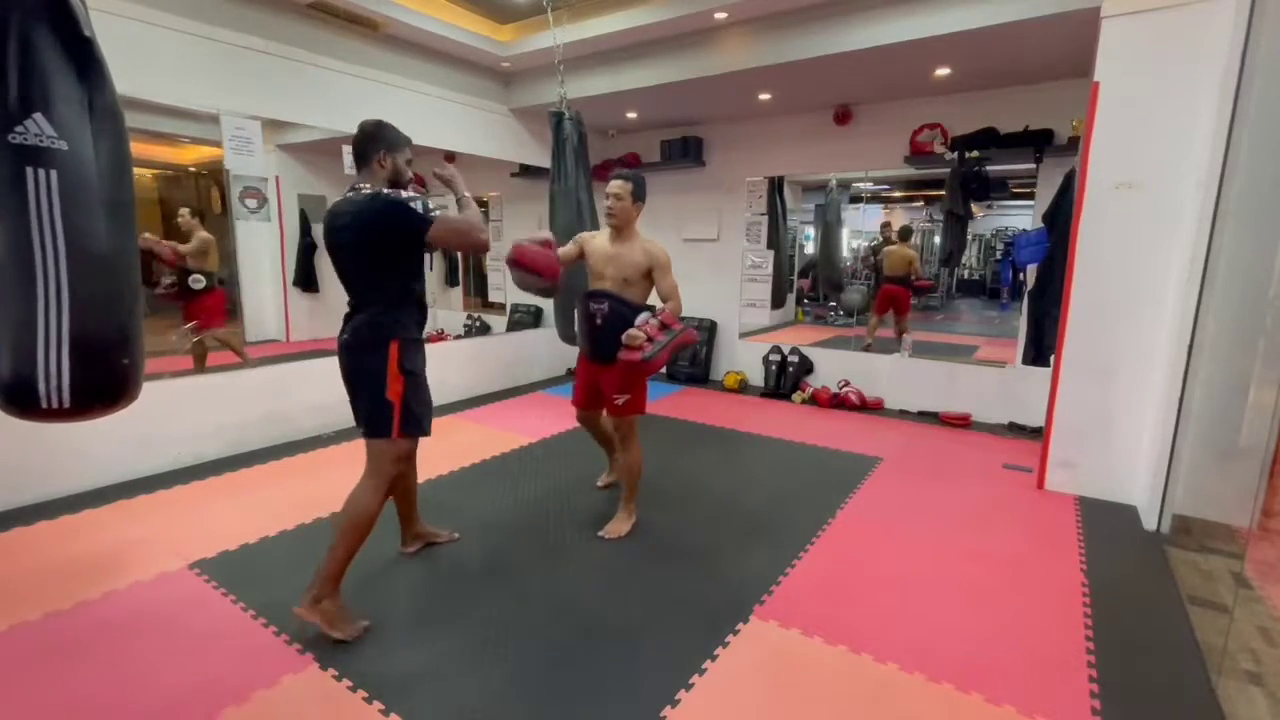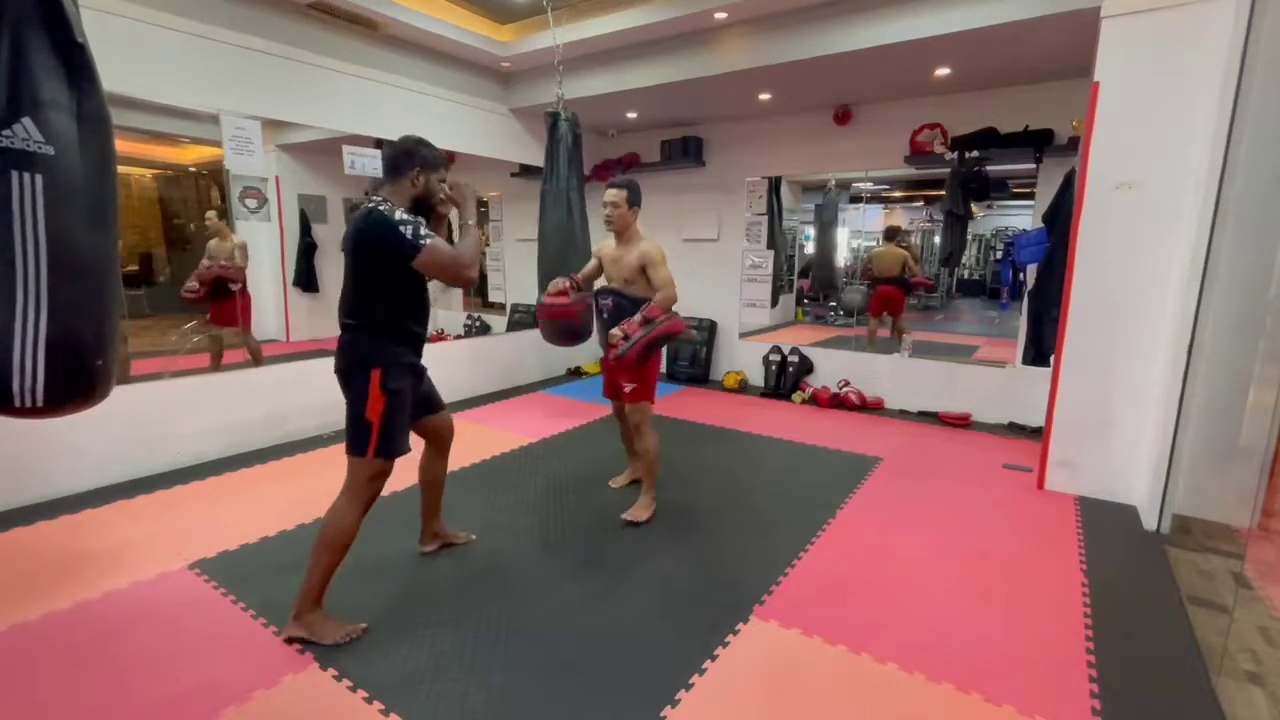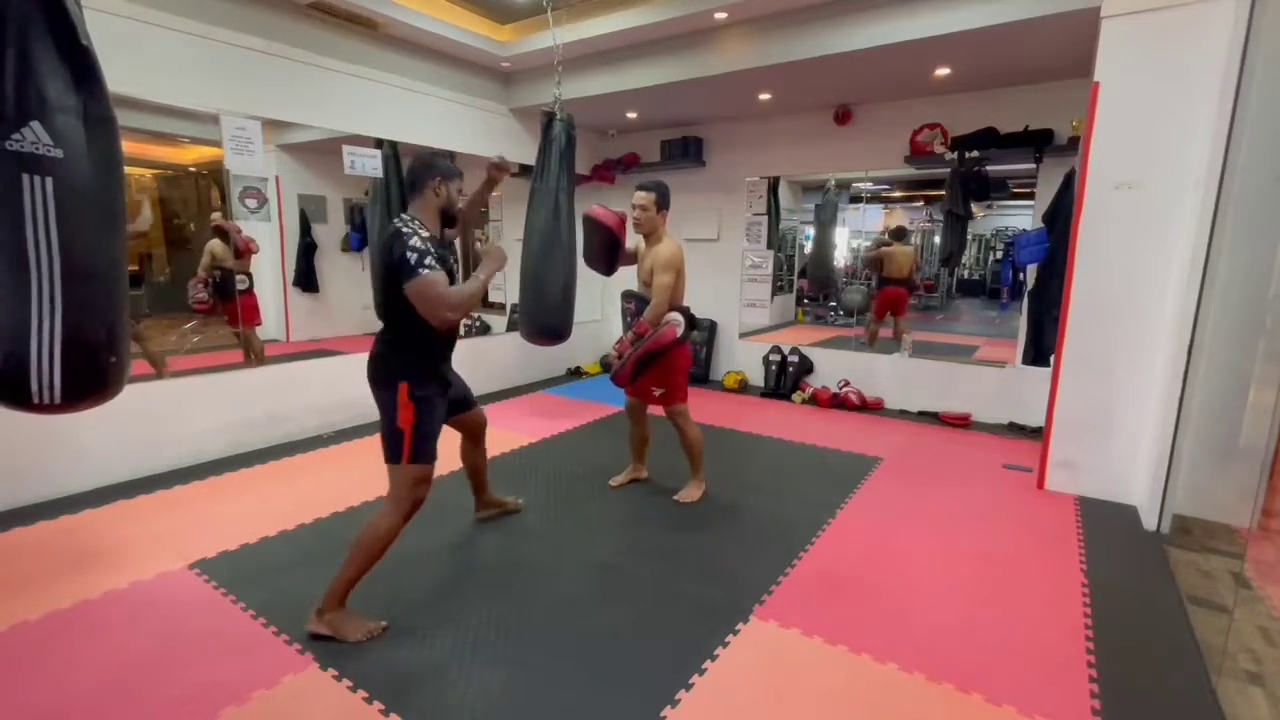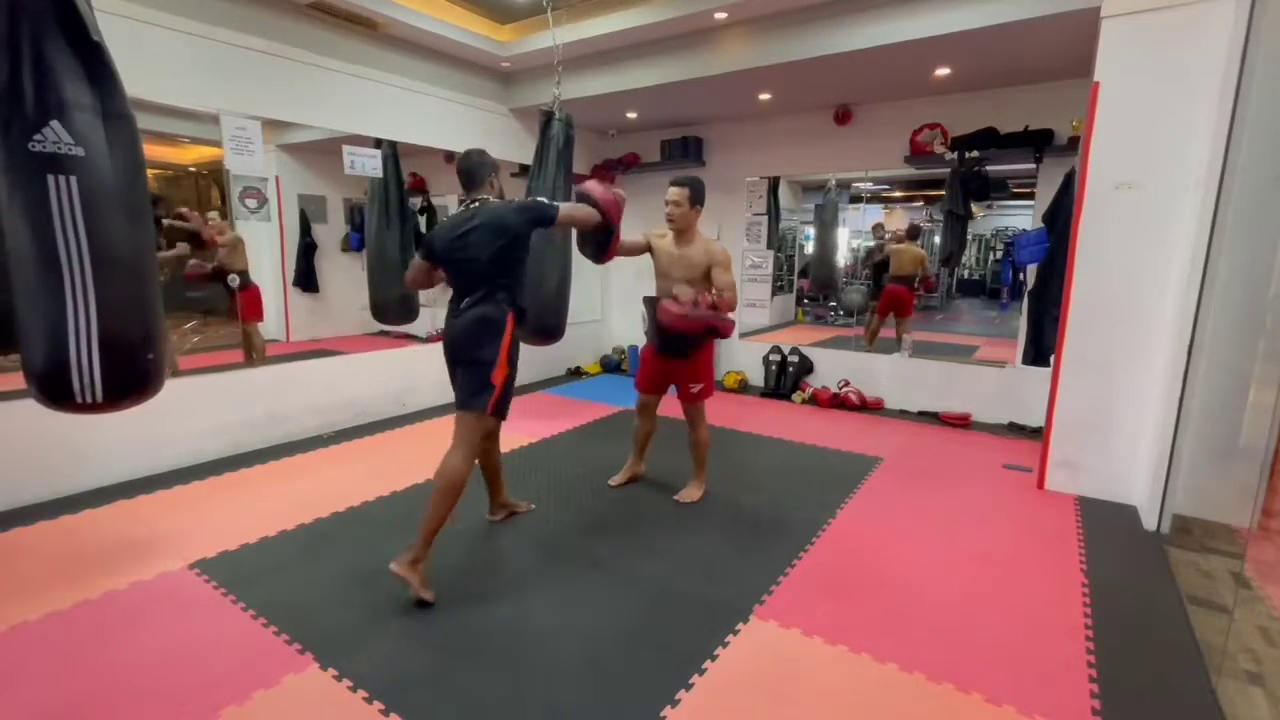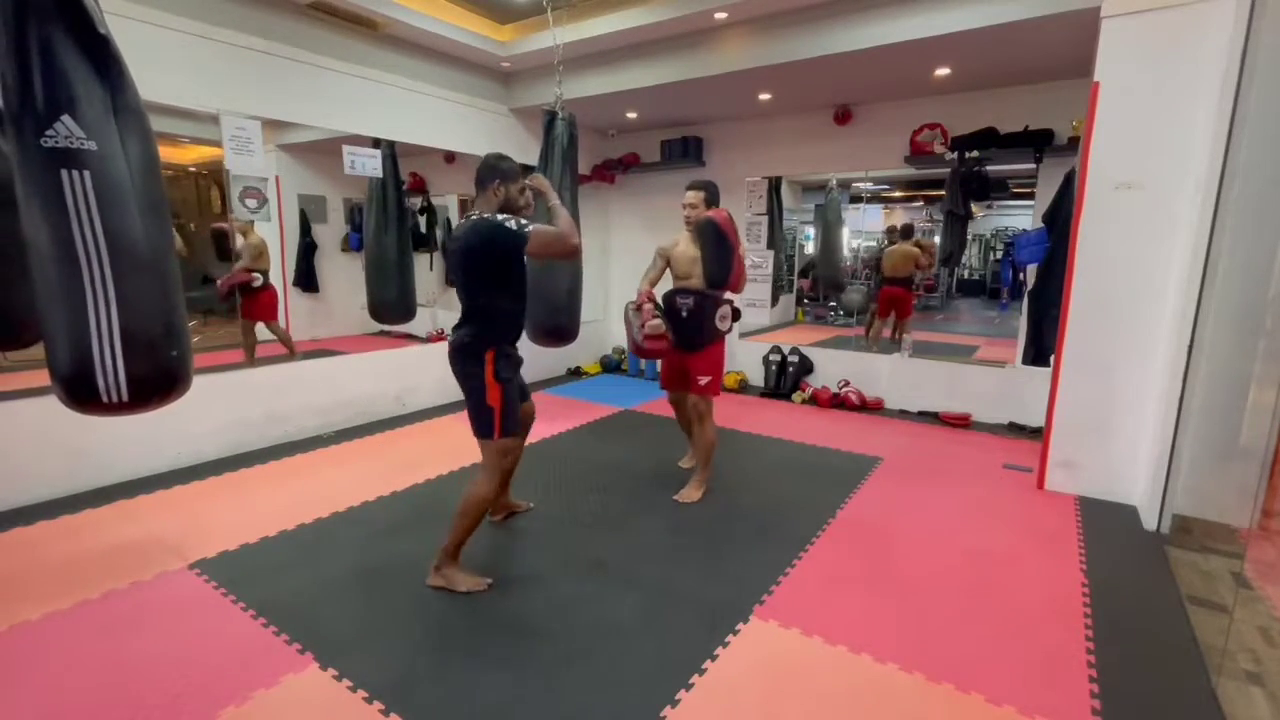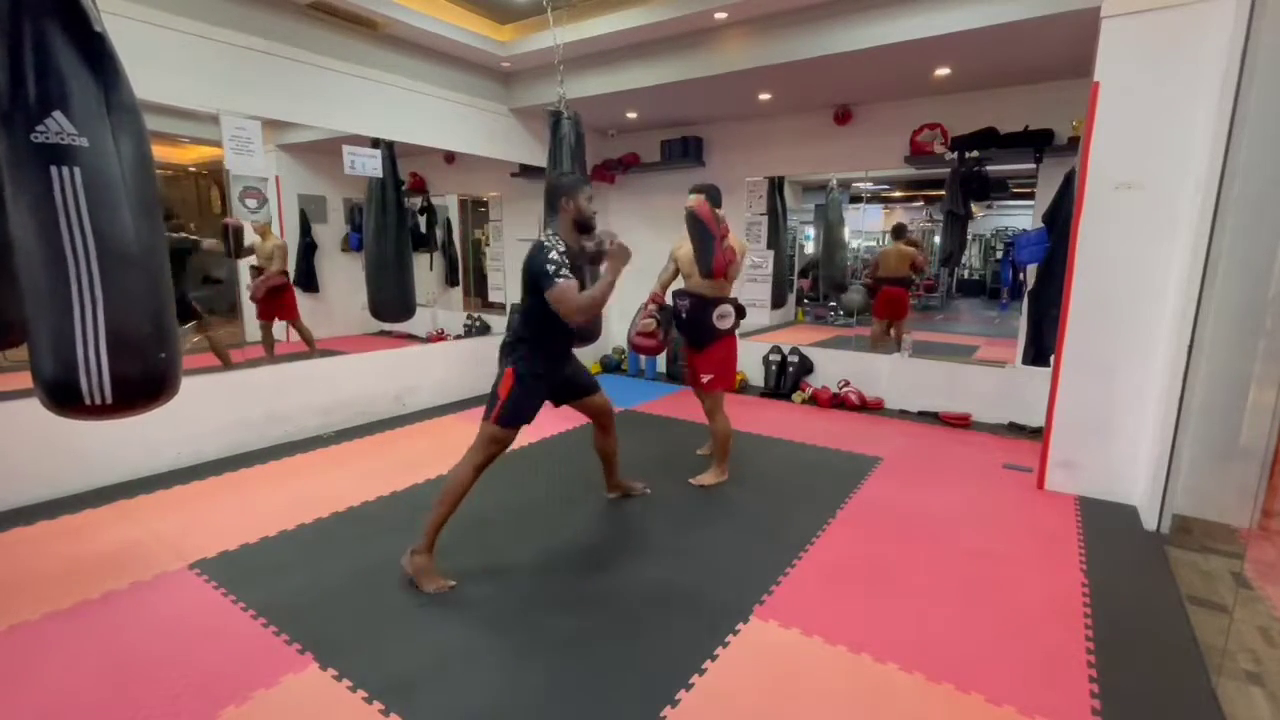
dt=0.4s
person 1, frame 1
left shoulder: (338, 213)
right shoulder: (394, 206)
right elbow: (477, 239)
right wrist: (460, 187)
left hip: (361, 339)
right hip: (389, 345)
left knee: (402, 442)
right knee: (385, 465)
left ankle: (413, 530)
right ankle: (322, 596)
person 1, frame 2
left shoulder: (385, 219)
right shoulder: (387, 222)
left elbow: (424, 266)
right elbow: (464, 272)
left wrist: (439, 221)
right wrist: (469, 214)
left hip: (395, 358)
right hip: (377, 364)
left knee: (441, 430)
right knee: (364, 484)
left ankle: (432, 530)
right ankle: (306, 613)
person 1, frame 3
left shoulder: (428, 232)
right shoulder: (410, 241)
left elbow: (459, 227)
right elbow: (444, 311)
left wrist: (487, 189)
right wrist: (489, 269)
left hip: (431, 367)
right hip: (407, 377)
left knee: (476, 424)
right knee: (408, 494)
left ankle: (484, 500)
right ankle: (329, 609)
person 1, frame 4
left shoulder: (445, 230)
right shoulder: (517, 211)
left elbow: (412, 282)
right elbow: (591, 218)
left hip: (459, 331)
right hip: (493, 332)
left knee: (487, 423)
right knee: (468, 439)
left ankle: (499, 502)
right ankle: (415, 557)
person 1, frame 5
left shoulder: (465, 232)
right shoulder: (496, 229)
right elbow: (571, 244)
left wrist: (520, 215)
right wrist: (552, 196)
left hip: (477, 348)
right hip: (487, 355)
left knee: (524, 417)
right knee: (499, 457)
left ankle: (500, 502)
right ankle: (445, 564)
person 1, frame 6
left shoulder: (576, 247)
right shoulder: (550, 254)
right elbow: (577, 313)
right wrist: (613, 270)
left hip: (558, 357)
right hip: (526, 361)
left knee: (604, 414)
right knee: (483, 452)
left ankle: (615, 483)
right ankle: (421, 553)
person 2, frame 1
left shoulder: (651, 253)
right shoulder: (587, 242)
left elbow: (674, 304)
left wrist: (648, 332)
left hip: (625, 355)
right hip: (590, 351)
left knee: (625, 430)
right knee: (587, 417)
left ankle: (627, 510)
right ankle: (615, 463)
person 2, frame 2
left shoulder: (648, 251)
right shoulder: (604, 250)
left elbow: (667, 296)
right elbow: (583, 279)
right wrist: (567, 283)
right hip: (614, 343)
left knee: (639, 418)
right knee: (620, 412)
left ankle: (648, 495)
right ankle: (635, 466)
person 2, frame 3
left shoulder: (668, 252)
right shoulder: (644, 247)
left elbow: (659, 306)
left hip: (668, 345)
left knee: (678, 416)
right knee: (634, 408)
left ankle: (698, 478)
right ankle: (637, 466)
person 2, frame 4
left shoulder: (714, 252)
right shoulder: (656, 241)
left elbow: (730, 300)
right elbow: (617, 248)
left wrist: (697, 300)
left hip: (694, 344)
right hip: (658, 339)
left knee: (694, 415)
right knee: (645, 405)
left ankle: (698, 480)
right ankle: (635, 463)
person 2, frame 5
right shoulder: (670, 248)
right elbow: (646, 283)
left hip: (707, 339)
left knee: (701, 409)
right knee: (677, 400)
left ankle: (700, 479)
right ankle: (695, 447)
person 2, frame 6
left shoulder: (730, 244)
right shoulder: (680, 249)
left elbow: (729, 275)
right elbow: (661, 285)
left wrist: (720, 239)
right wrist: (651, 313)
left hip: (717, 335)
right hip: (691, 333)
left knee: (713, 403)
right knee: (702, 395)
left ankle: (720, 468)
right ankle: (720, 441)
